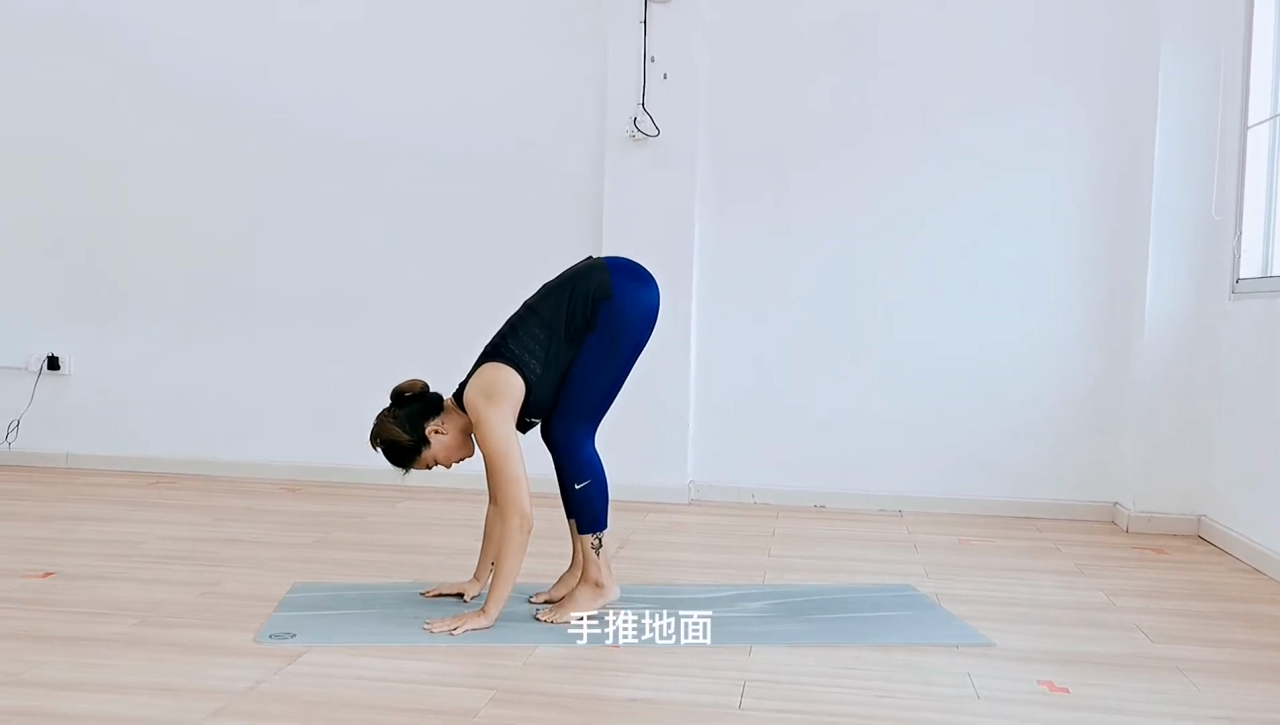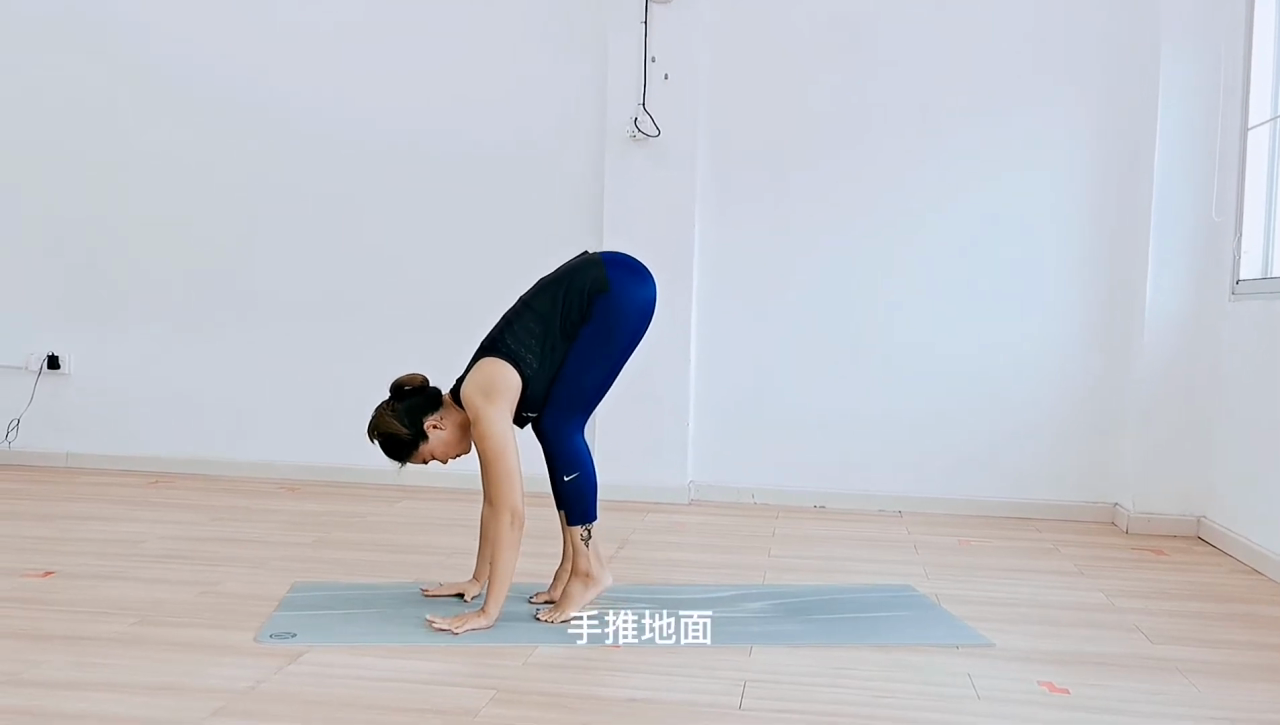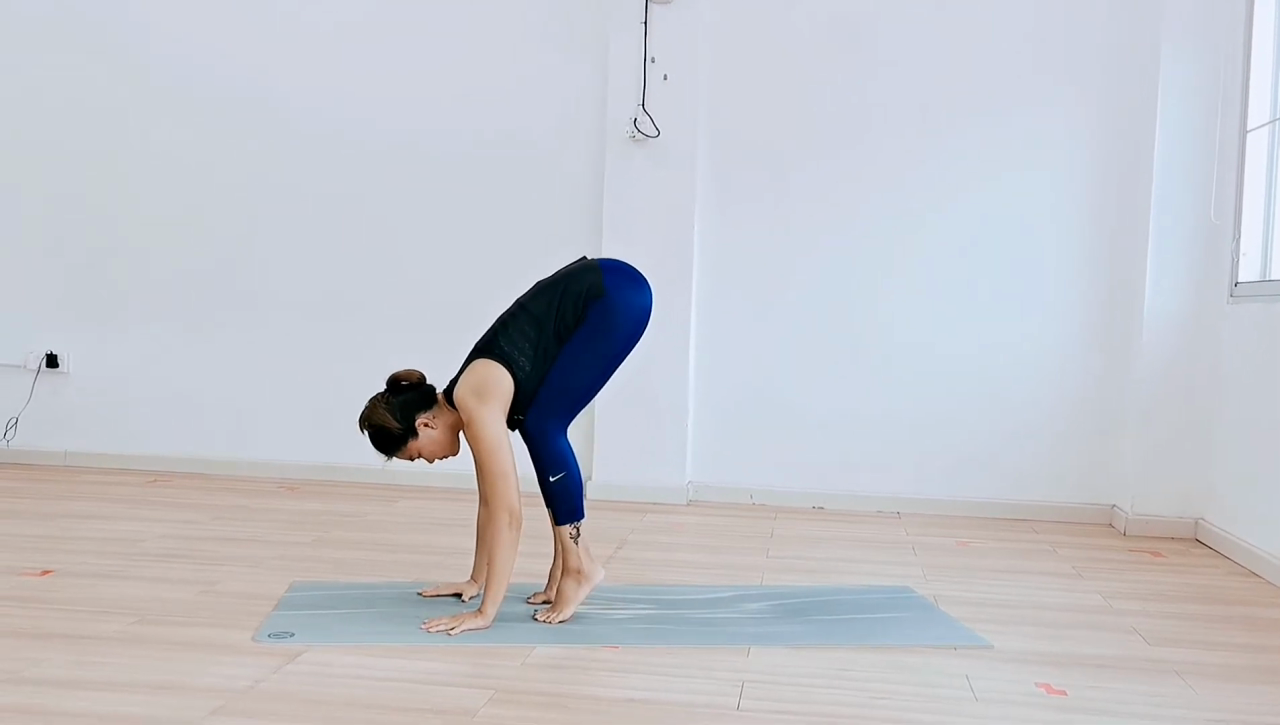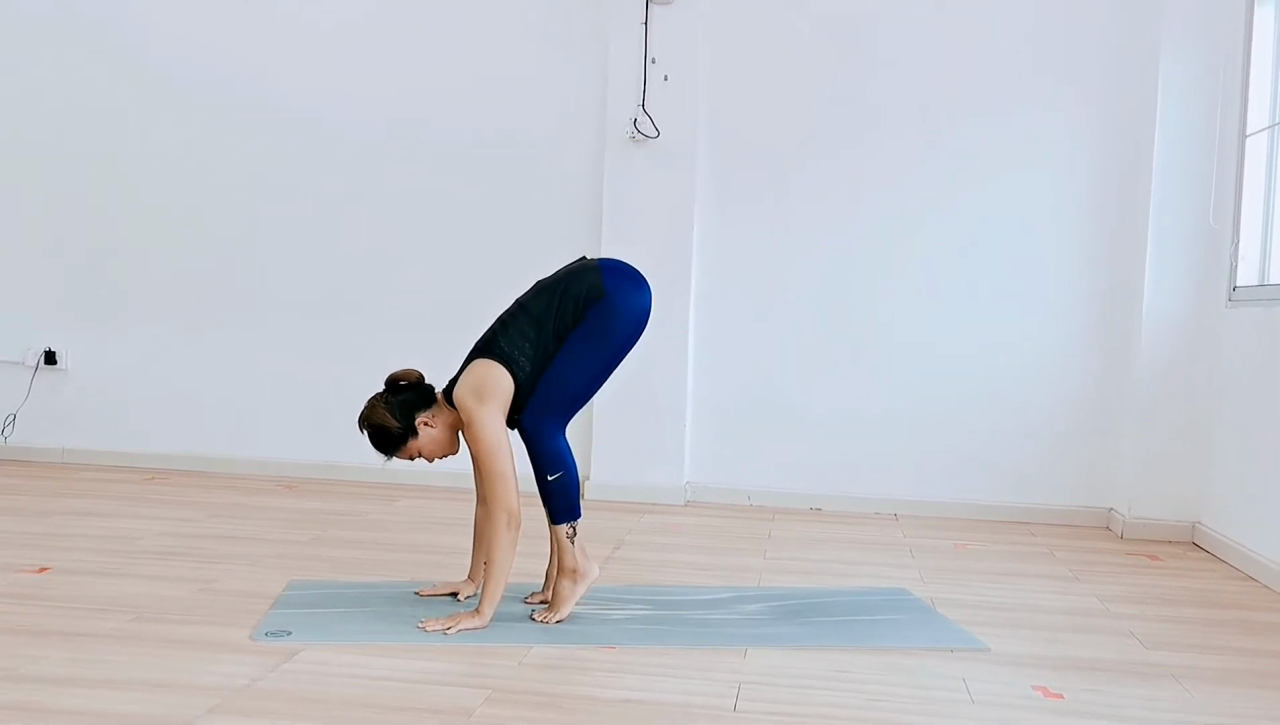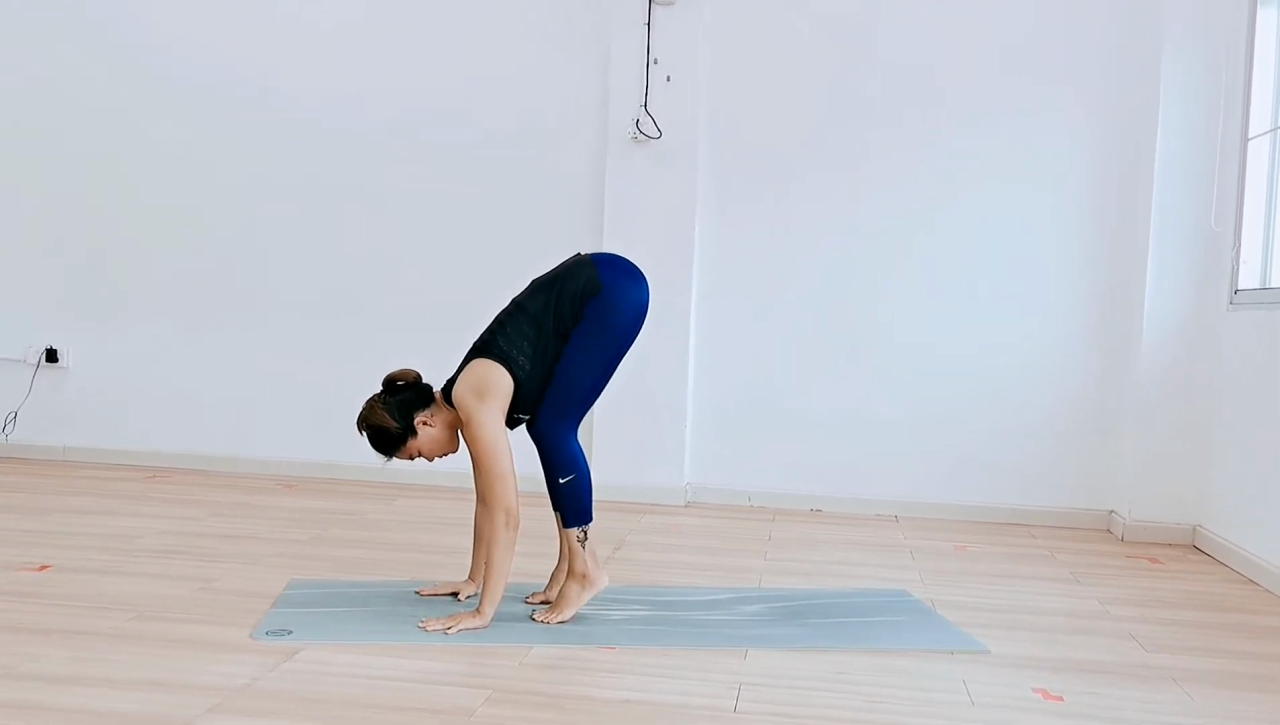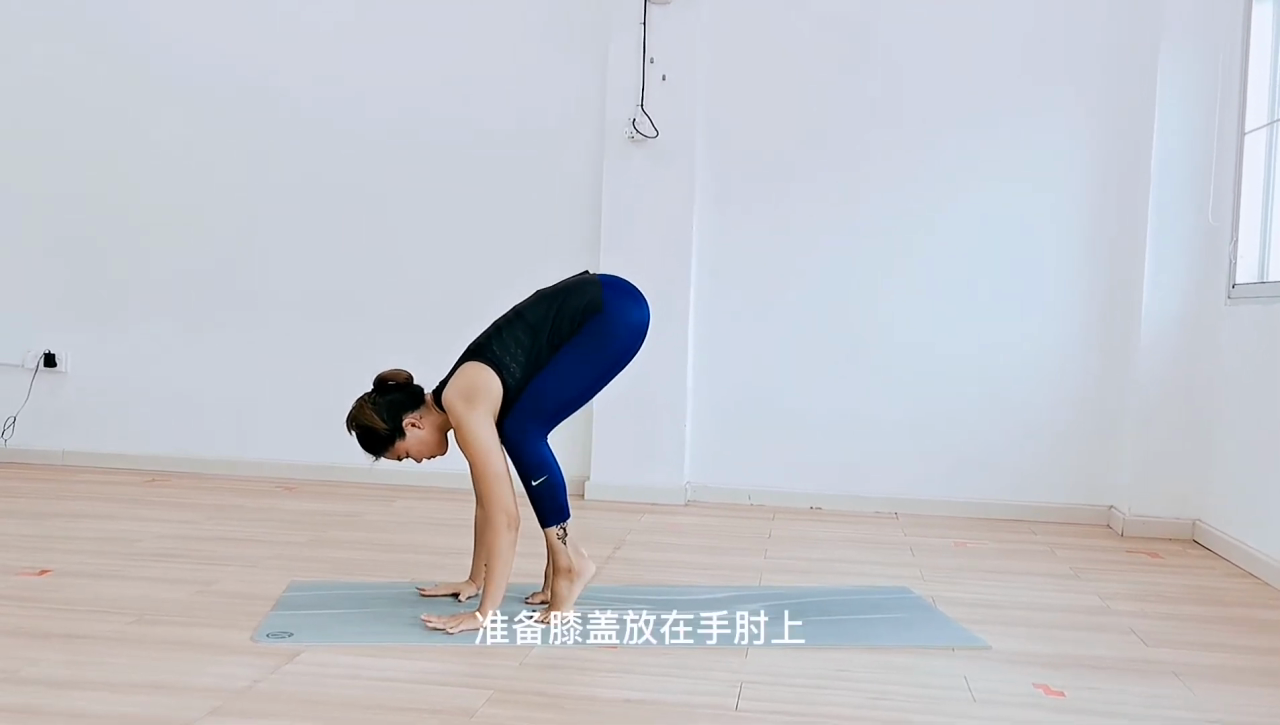
dt=0.4s
person 1, frame 1
left shoulder: (485, 408)
right shoulder: (475, 408)
left elbow: (519, 517)
right elbow: (500, 502)
left wrist: (488, 612)
right wrist: (478, 579)
left hip: (624, 294)
right hip: (600, 297)
left knee: (570, 436)
right knee: (558, 433)
left ankle: (597, 578)
right ankle: (581, 566)
person 1, frame 2
left shoulder: (482, 404)
right shoulder: (471, 404)
left elbow: (510, 513)
right elbow: (494, 500)
left wrist: (487, 612)
right wrist: (478, 579)
left hip: (620, 288)
right hip: (596, 292)
left knee: (559, 428)
right knee: (551, 428)
left ankle: (589, 569)
right ankle: (572, 564)
person 1, frame 3
left shoulder: (475, 404)
right shoulder: (467, 403)
left elbow: (508, 512)
right elbow: (490, 499)
left wrist: (486, 613)
right wrist: (476, 580)
left hip: (616, 295)
right hip: (593, 298)
left knee: (543, 427)
right knee: (539, 428)
left ankle: (579, 565)
right ankle: (564, 564)
person 1, frame 4
left shoulder: (474, 403)
right shoulder: (465, 405)
left elbow: (506, 512)
right elbow: (487, 499)
left wrist: (482, 612)
right wrist: (474, 579)
left hip: (616, 293)
right hip: (590, 296)
left knee: (540, 426)
right knee: (540, 427)
left ankle: (574, 565)
right ankle: (561, 565)
person 1, frame 5
left shoulder: (473, 403)
right shoulder: (466, 402)
left elbow: (505, 513)
right elbow: (487, 499)
left wrist: (484, 613)
right wrist: (474, 579)
left hip: (614, 290)
right hip: (592, 295)
left knee: (553, 429)
right knee: (546, 430)
left ankle: (584, 571)
right ankle: (568, 566)
person 1, frame 6
left shoulder: (463, 407)
right shoulder: (459, 403)
left elbow: (505, 516)
right elbow: (488, 501)
left wrist: (484, 613)
right wrist: (475, 580)
left hip: (616, 311)
right hip: (589, 311)
left knee: (521, 433)
right knee: (522, 435)
left ankle: (570, 563)
right ankle: (559, 566)
